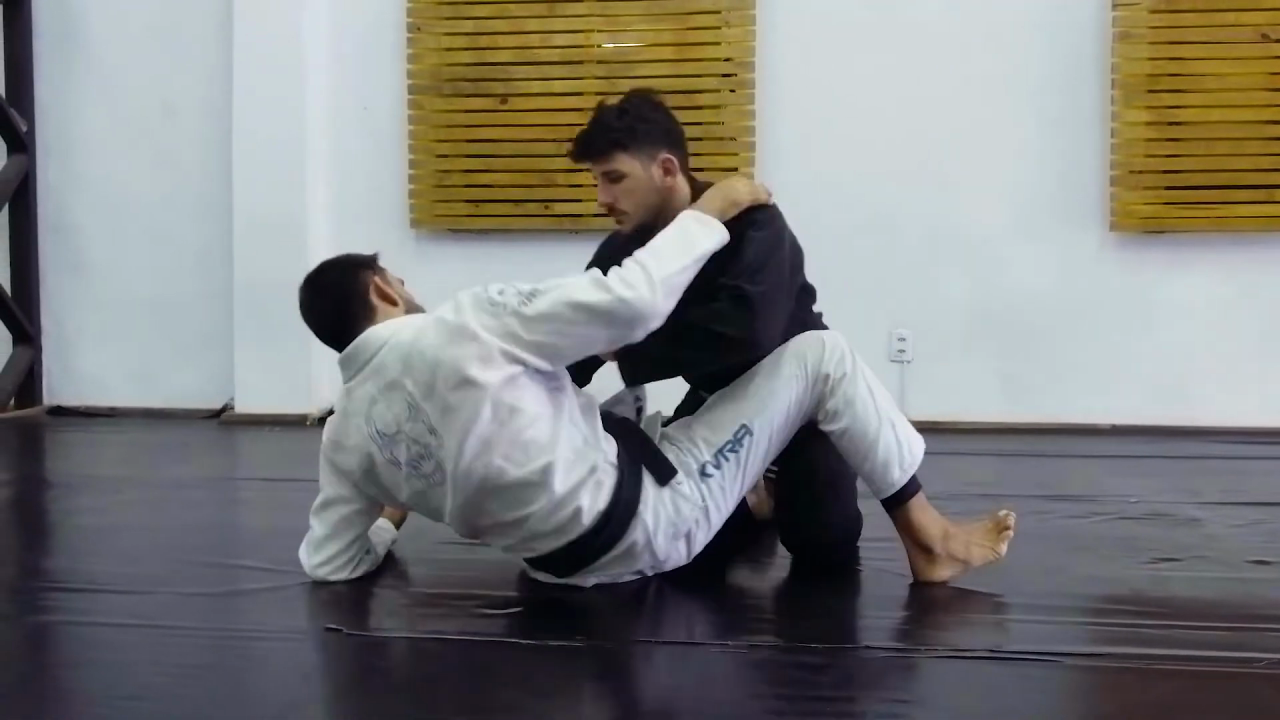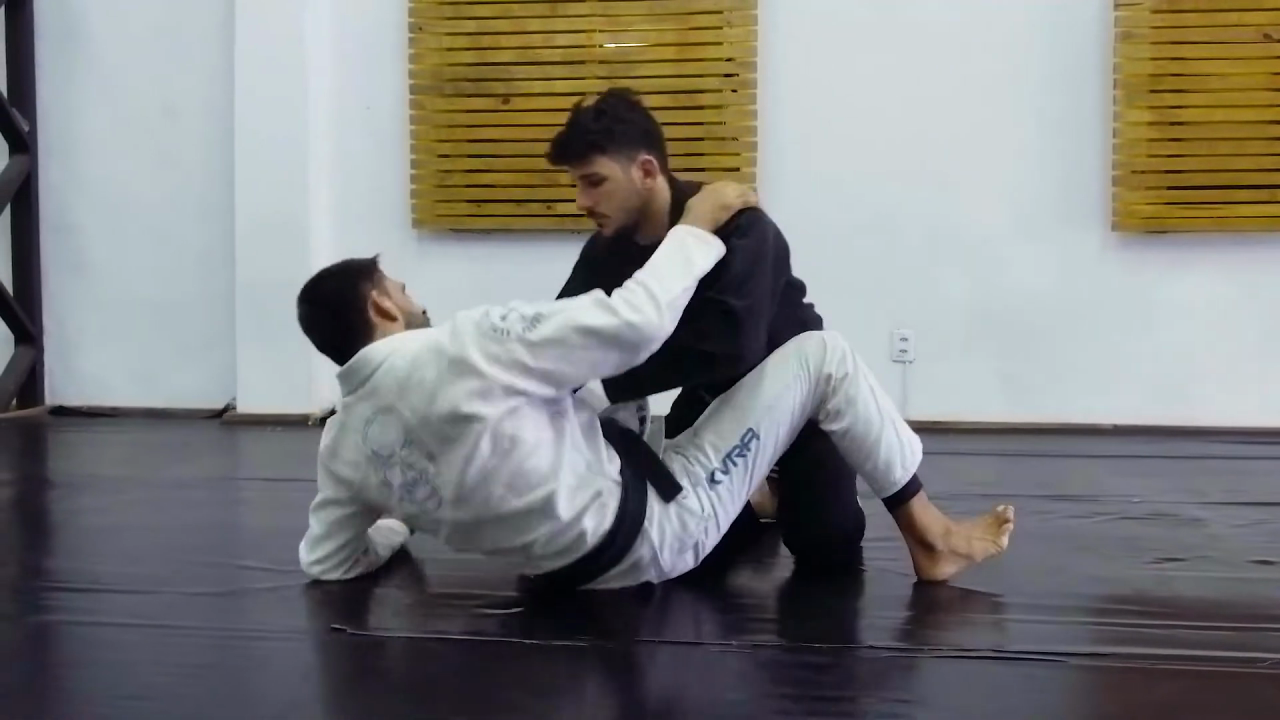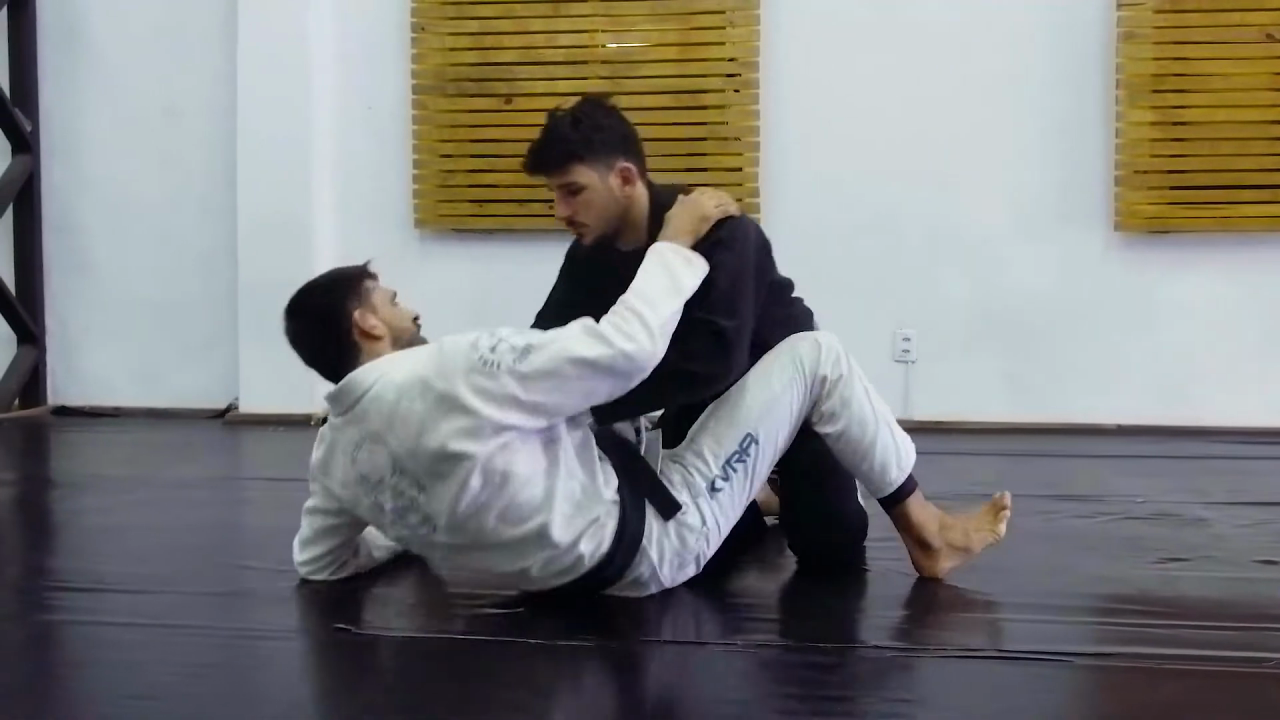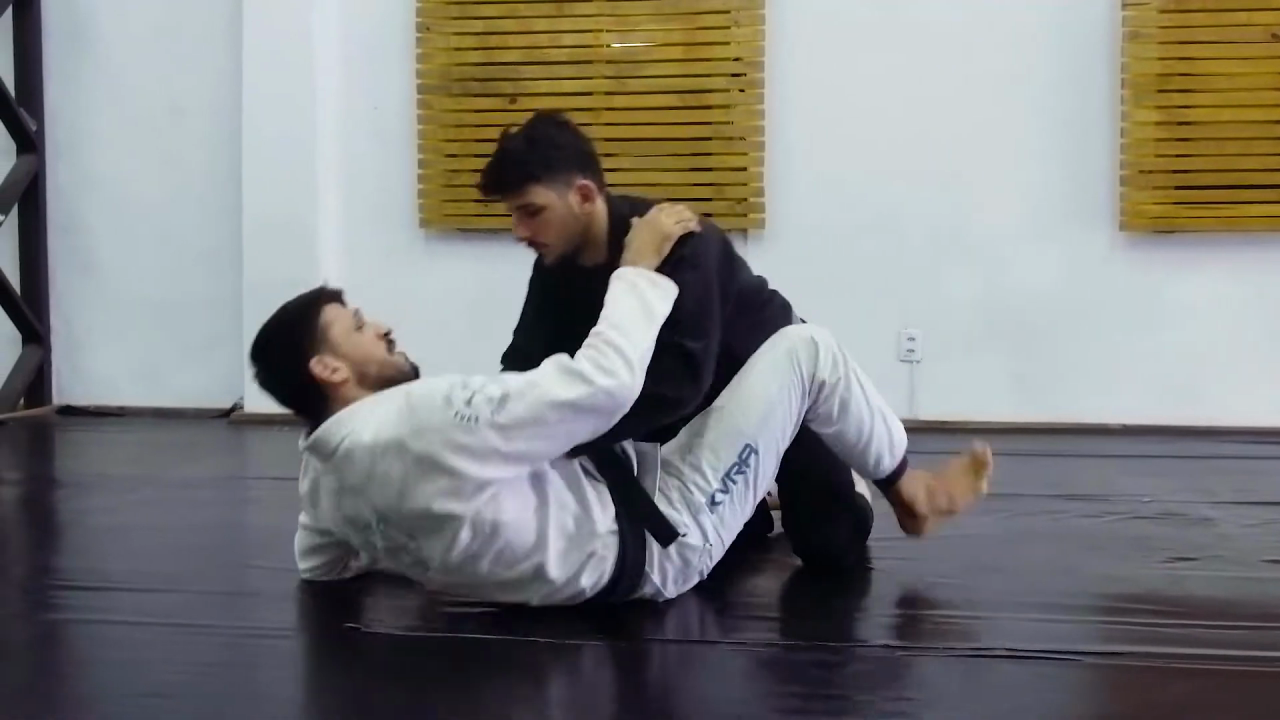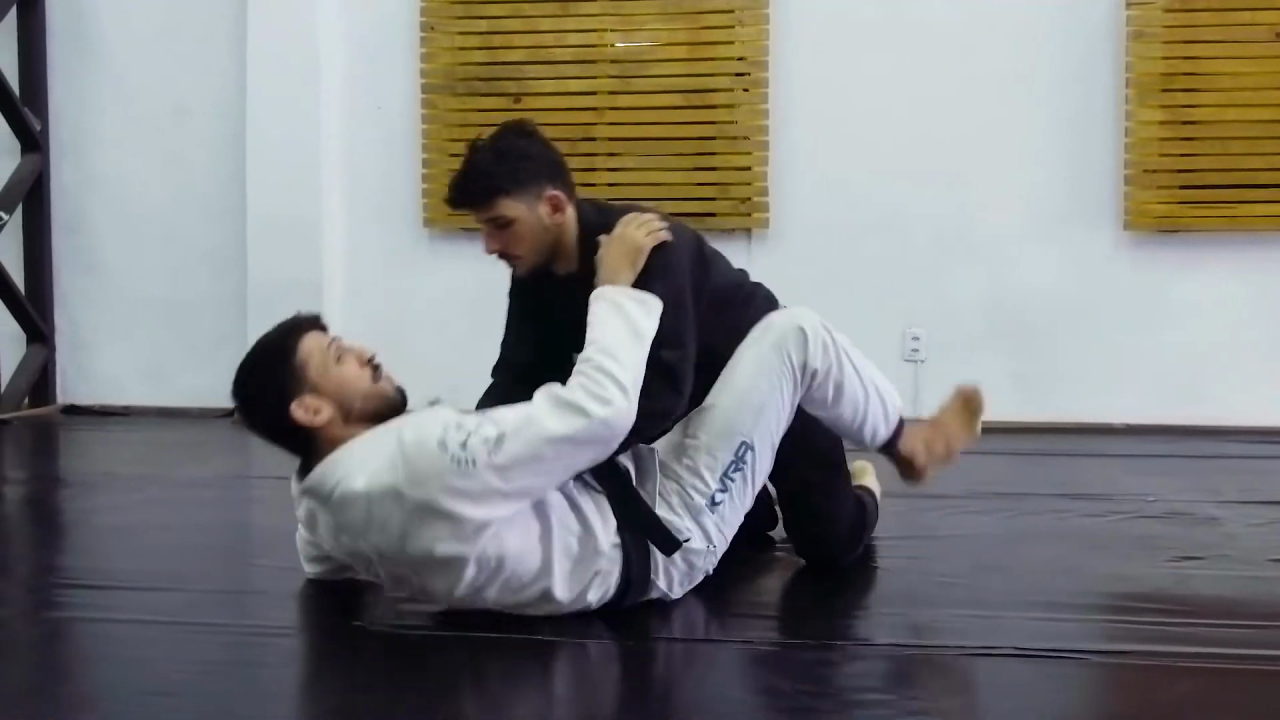
dt=0.1s
person 1, frame 1
left shoulder: (345, 433)
right shoulder: (463, 324)
left elbow: (327, 562)
right elbow: (631, 299)
left wrist: (391, 514)
right wrist: (707, 215)
left hip: (567, 560)
right hip: (650, 524)
right knee: (818, 354)
left ankle: (753, 498)
right ankle: (926, 534)
person 1, frame 2
left shoulder: (343, 441)
right shoulder: (461, 347)
left elbow: (326, 563)
right elbow: (634, 324)
left wrist: (398, 523)
right wrist: (697, 226)
left hip: (567, 569)
right hip: (655, 533)
right knee: (819, 355)
left ankle: (756, 499)
right ankle: (929, 532)
person 1, frame 3
left shoulder: (335, 455)
right shoulder: (448, 370)
left elbow: (319, 562)
right elbow: (626, 347)
right wrist: (677, 239)
left hip: (556, 576)
right hip: (654, 541)
right knee: (810, 354)
right ankle: (922, 528)
person 1, frame 4
left shoulder: (324, 479)
right shoulder: (424, 420)
left elbow: (319, 563)
right elbow: (604, 384)
right wrist: (640, 263)
left hip: (572, 577)
right hip: (654, 552)
right knee: (804, 350)
right ankle: (910, 486)
person 1, frame 5
left shoulder: (327, 518)
right shoulder: (415, 467)
left elbow: (315, 565)
right elbow: (601, 410)
right wrist: (617, 279)
left hip: (598, 505)
right hip: (656, 541)
right knee: (793, 331)
right ankle: (906, 442)
person 2, frame 1
left shoulder: (751, 225)
right shoulder: (625, 249)
left elbow: (745, 330)
left wrist: (627, 348)
left knee: (825, 546)
left ankle: (780, 492)
right ankle: (756, 497)
person 2, frame 2
left shoulder: (736, 229)
right shoulder: (607, 252)
left elbow: (728, 343)
left wrist: (607, 373)
right hip: (710, 404)
left knee: (827, 546)
left ankle: (783, 492)
right ankle: (759, 498)
person 2, frame 3
left shoulder: (717, 233)
right shoulder: (590, 253)
left elbow: (708, 359)
right hip: (703, 401)
left knee: (832, 548)
right ankle: (759, 496)
person 2, frame 4
left shoulder: (676, 244)
right shoulder: (557, 269)
left elbow: (676, 381)
right elbow: (528, 366)
right hip: (698, 407)
left knee: (832, 547)
left ankle: (850, 490)
right ankle: (757, 498)
person 2, frame 5
left shoulder: (645, 250)
right shoulder: (536, 276)
left elbow: (658, 392)
right elbow: (520, 380)
right hip: (698, 398)
left knee: (831, 543)
left ankle: (852, 482)
right ankle: (752, 499)
